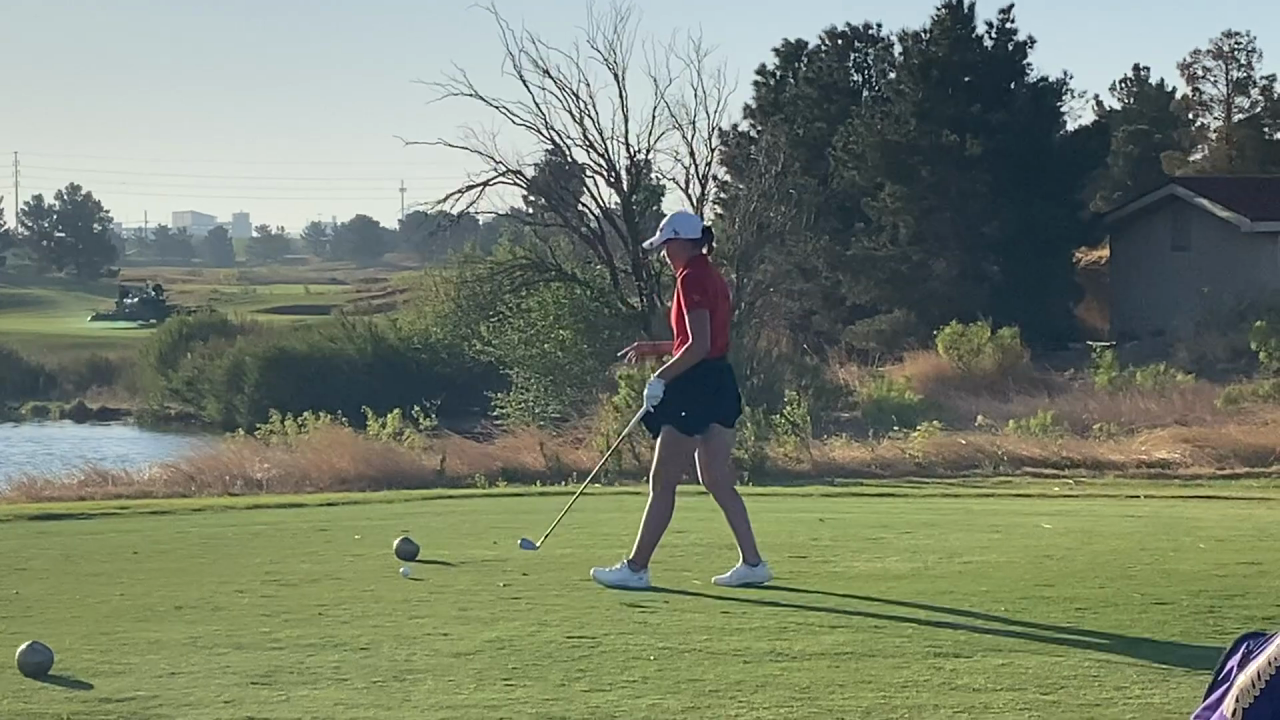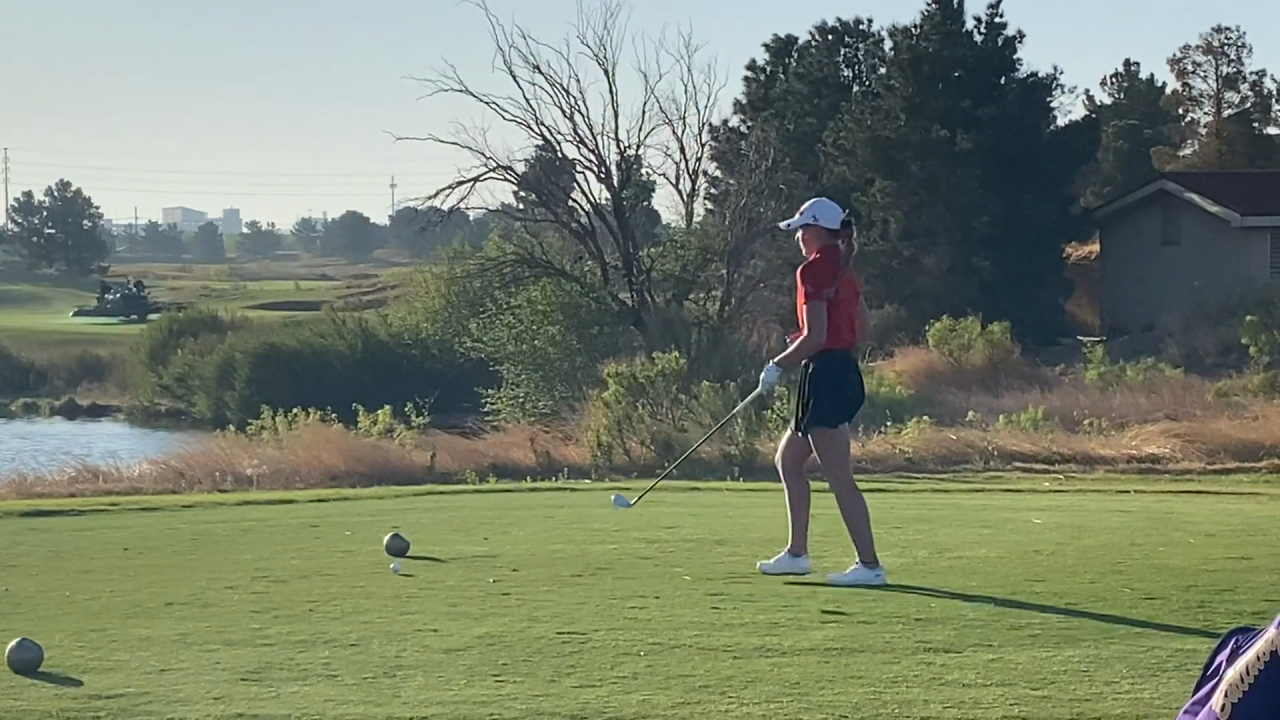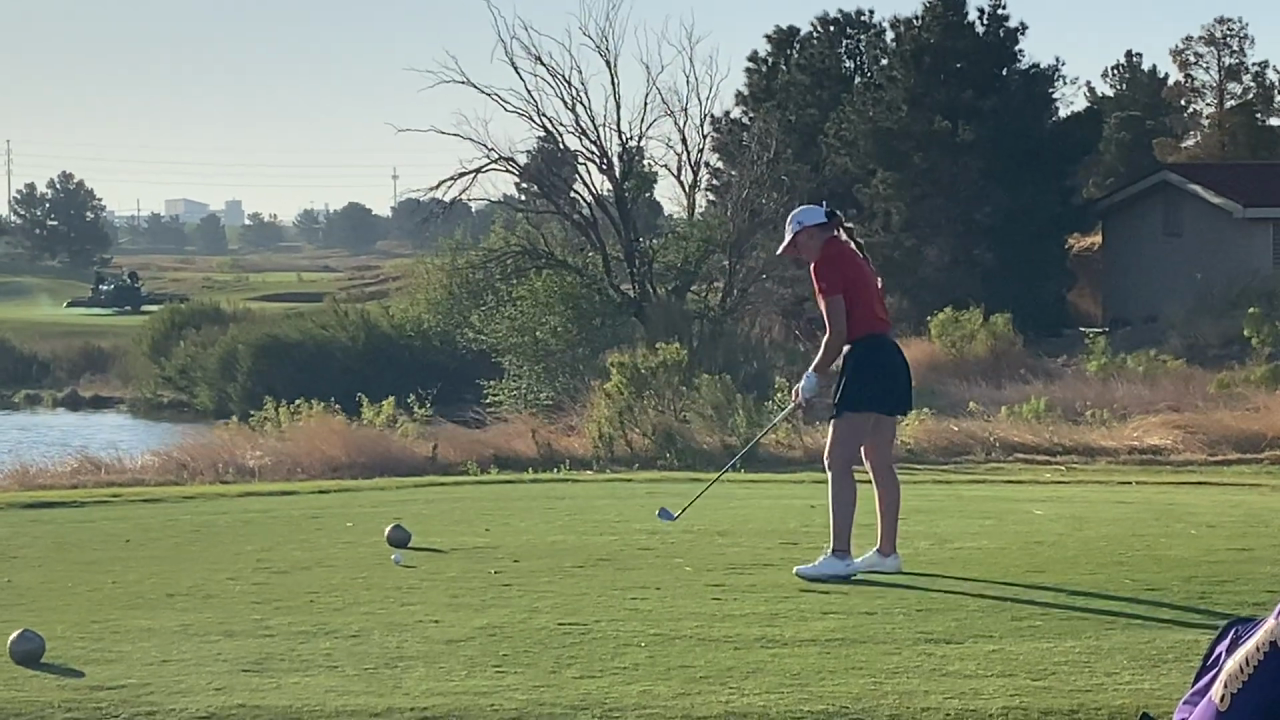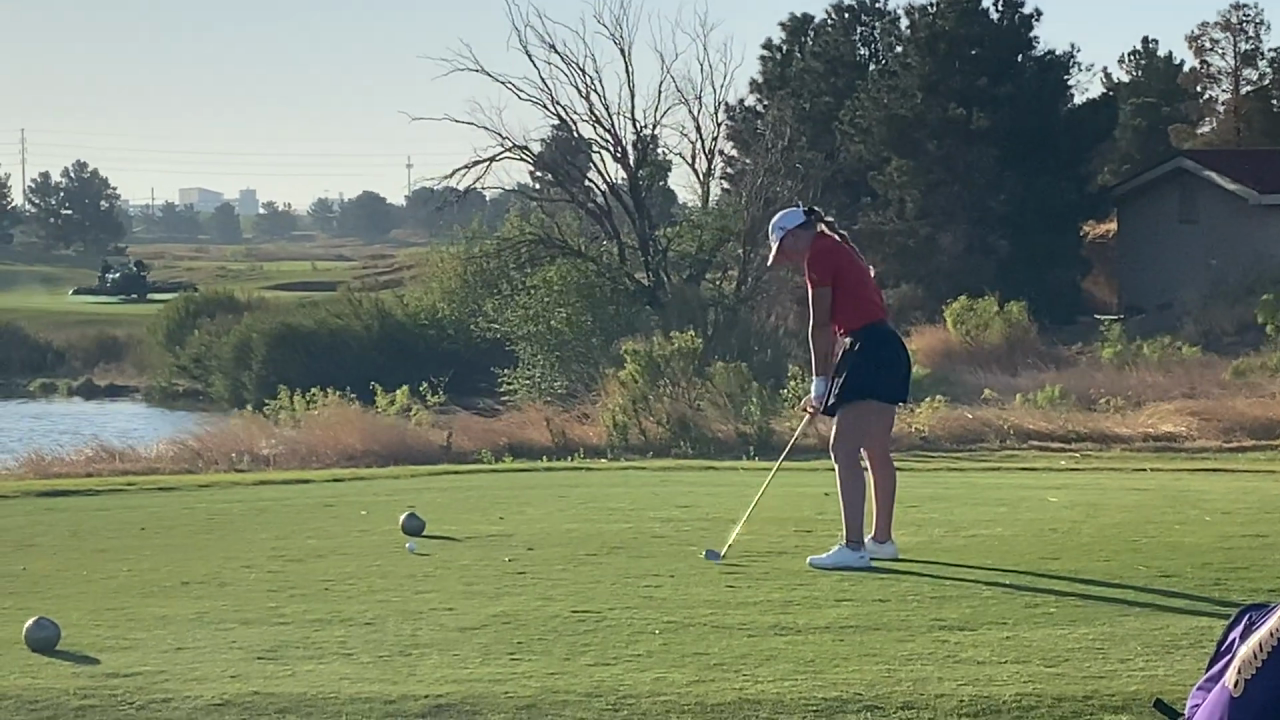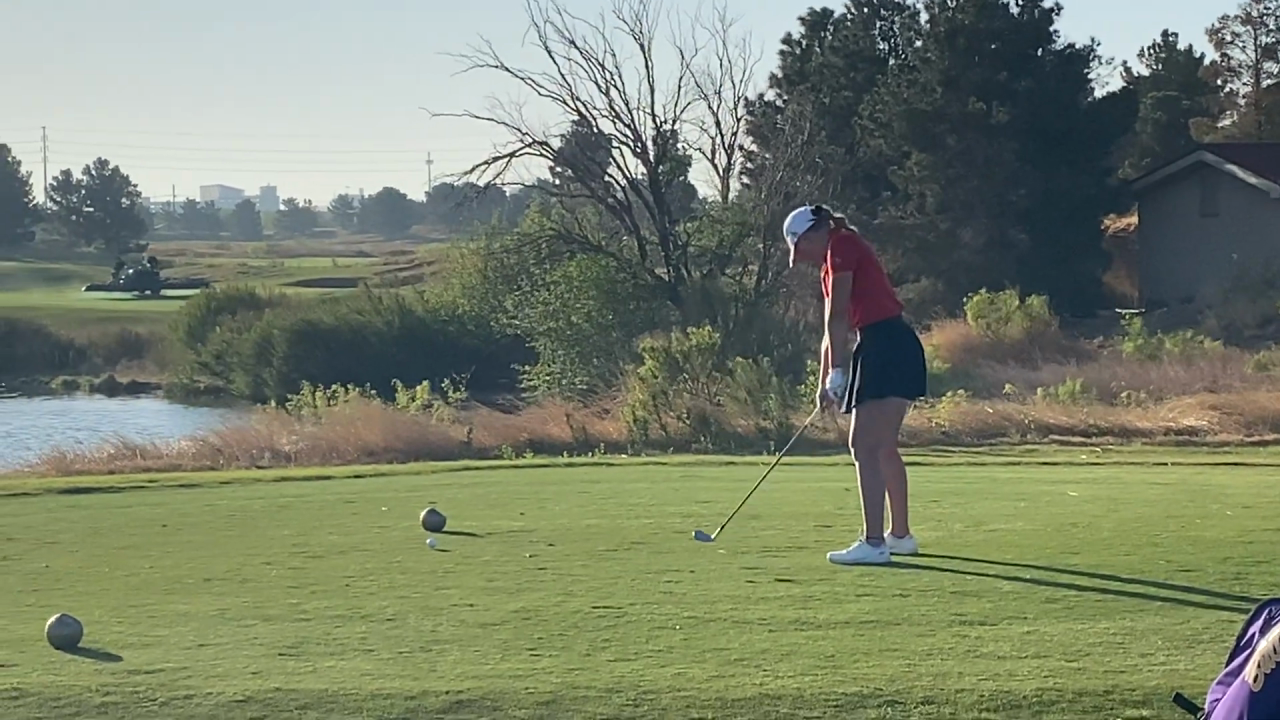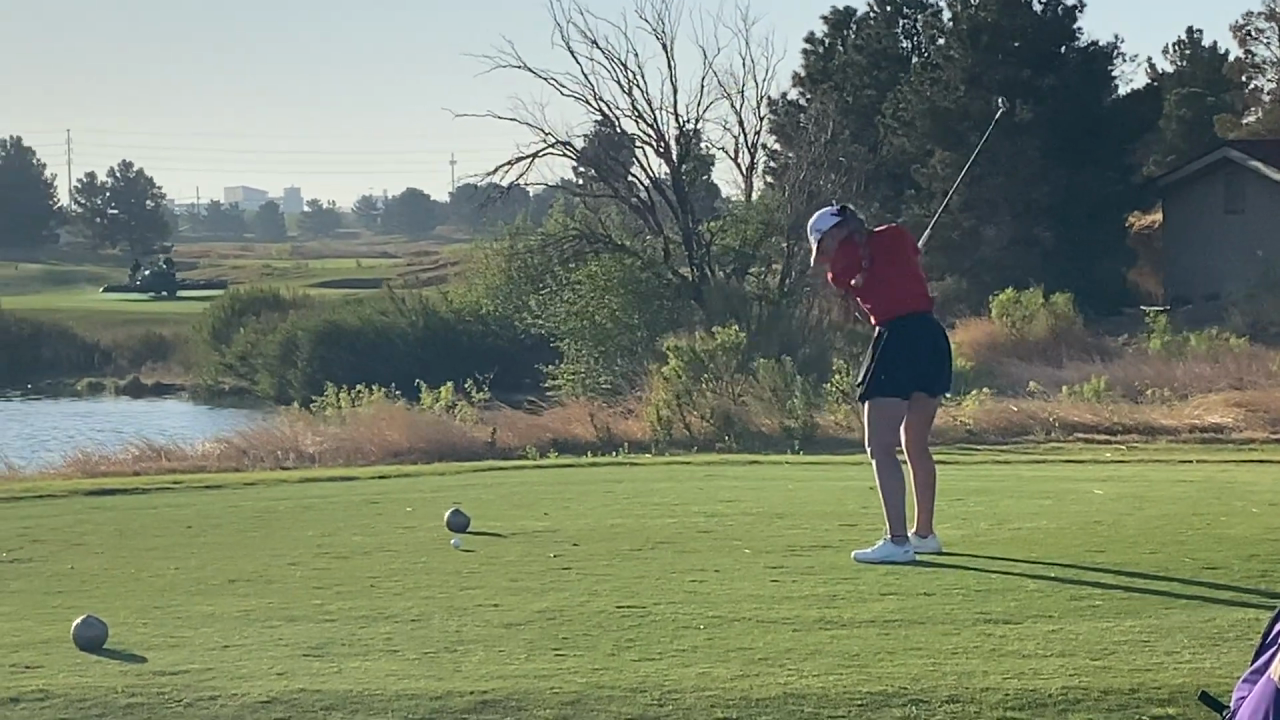
dt=0.7s
person 1, frame 1
left shoulder: (691, 278)
right shoulder: (711, 277)
left elbow: (700, 345)
left wrist: (660, 378)
right wrist: (655, 348)
left hip: (699, 387)
right hip: (721, 383)
left knee: (662, 480)
right knee: (716, 480)
left ankle: (636, 567)
right ankle: (752, 563)
person 1, frame 2
left shoulder: (812, 270)
right shoulder: (844, 270)
left elbow: (814, 337)
right elbow: (862, 330)
left wrist: (776, 366)
left hip: (825, 374)
right hip: (843, 371)
left knee: (838, 477)
right knee: (788, 460)
left ankle: (869, 565)
right ankle: (796, 552)
person 1, frame 3
left shoulder: (825, 262)
right shoulder: (850, 256)
left elbow: (837, 333)
left wrist: (811, 377)
right wrist: (816, 376)
left hip: (867, 362)
right hip: (888, 360)
left knee: (838, 461)
right knee: (879, 463)
left ankle: (839, 556)
right ankle: (886, 552)
person 1, frame 4
left shoulder: (818, 255)
right shoulder: (837, 252)
left elbow: (820, 327)
right elbow: (834, 325)
left wrist: (820, 382)
right wrist: (823, 382)
left hip: (869, 352)
right hip: (886, 351)
left knee: (844, 450)
right knee: (876, 452)
left ankle: (853, 547)
right ankle: (881, 540)
person 1, frame 5
left shoulder: (841, 246)
right shoulder: (838, 257)
left elbow: (838, 317)
right elbow: (834, 327)
left wrist: (837, 372)
right wrist: (826, 380)
left hip: (884, 346)
right hip: (897, 346)
left knee: (865, 447)
right knee: (884, 447)
left ankle: (874, 543)
right ankle: (900, 534)
person 1, frame 6
left shoulder: (839, 270)
right shoulder: (895, 234)
left hip: (896, 342)
right hip: (933, 337)
left knee: (880, 448)
right knee: (916, 446)
left ankle: (898, 541)
right ankle: (924, 533)
